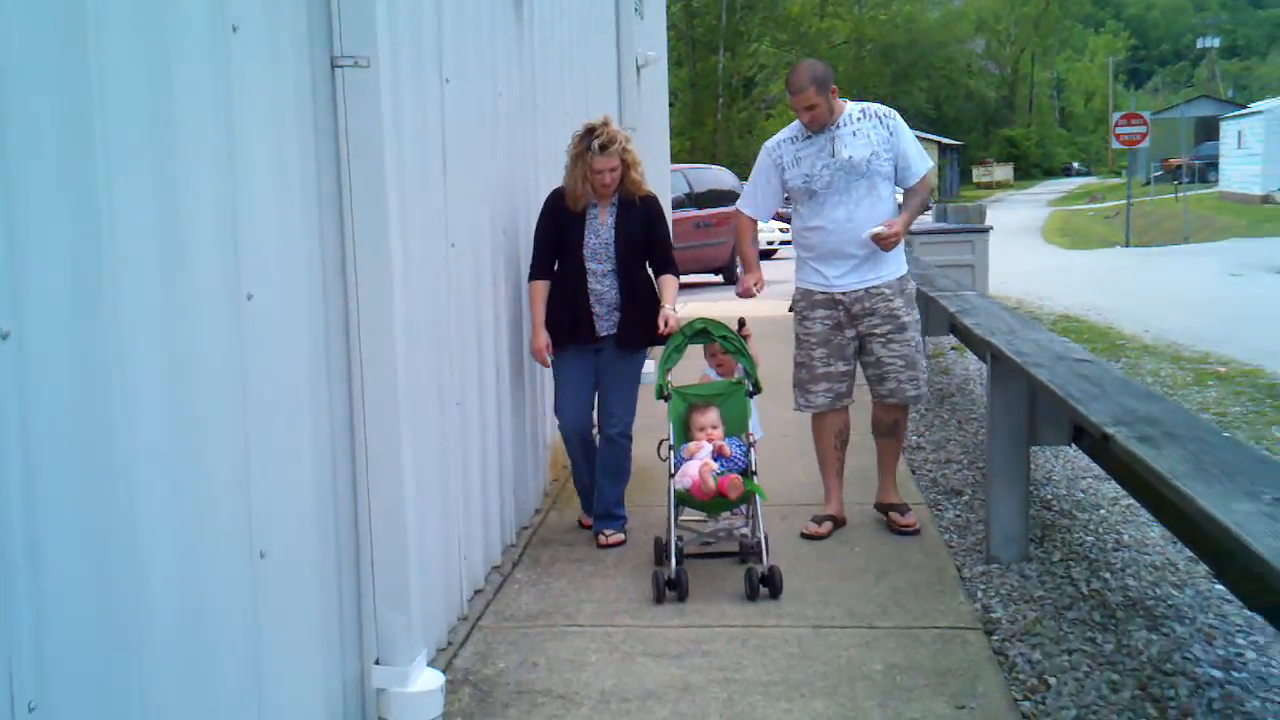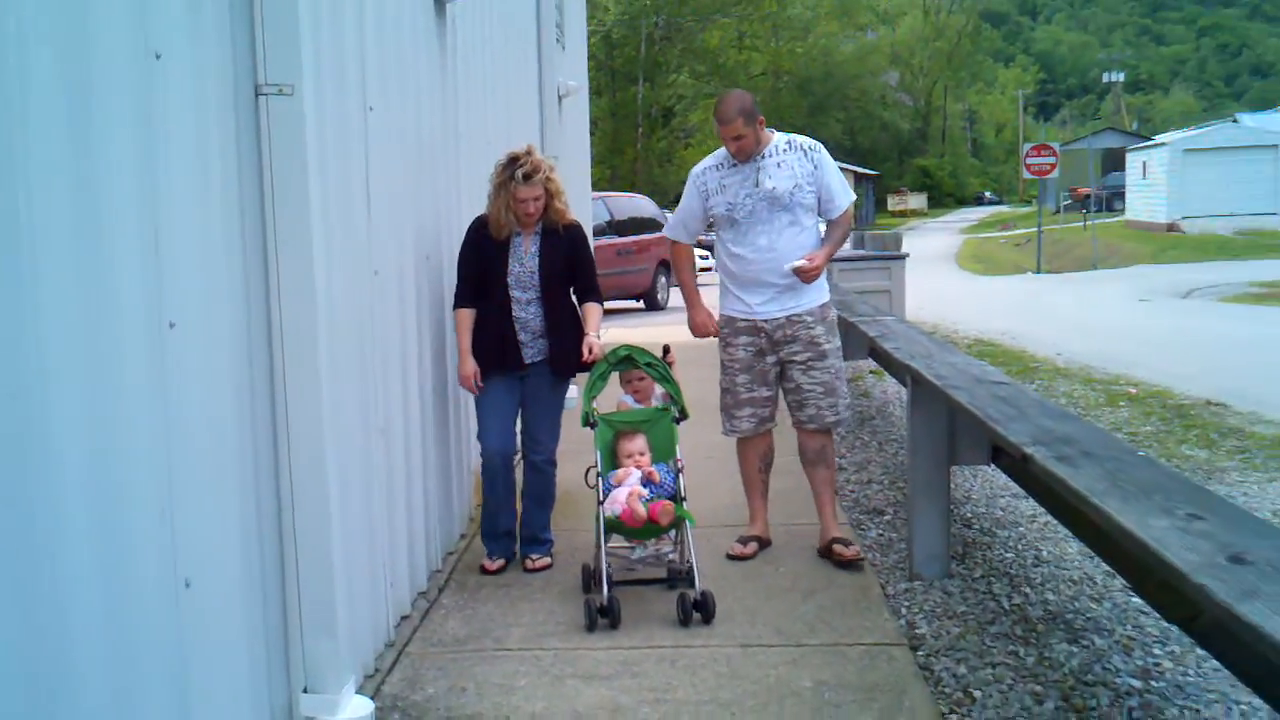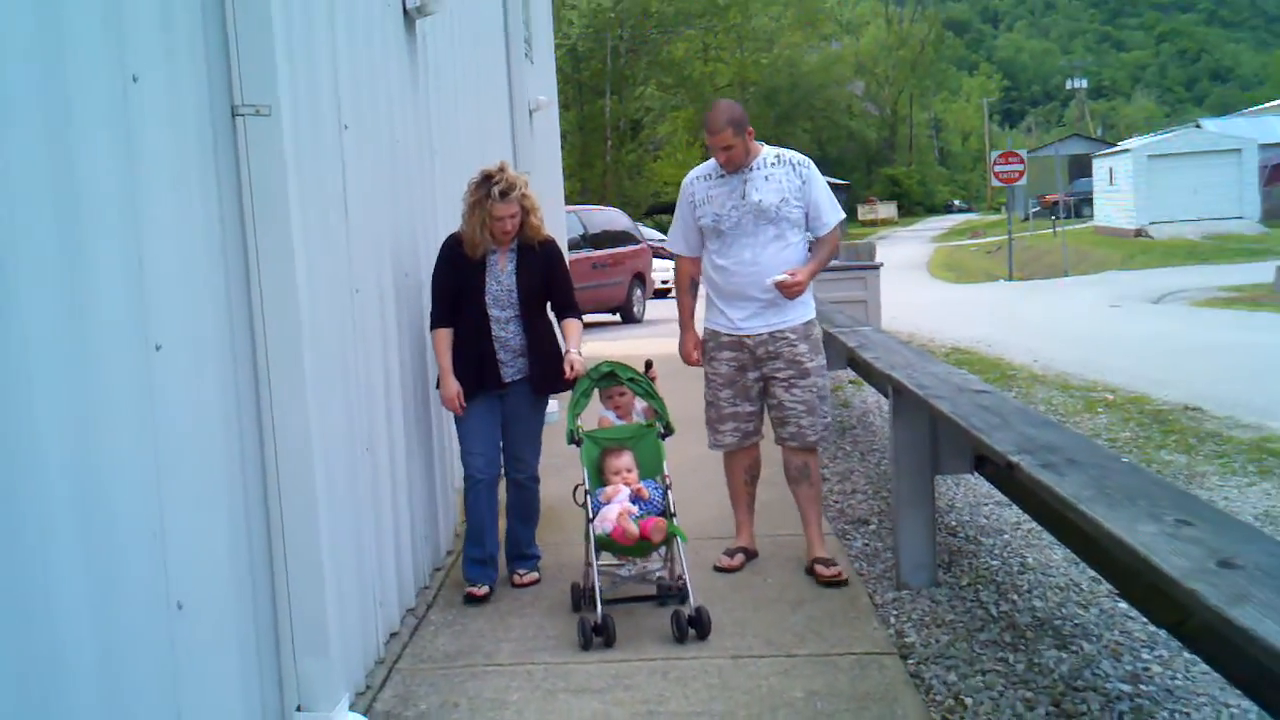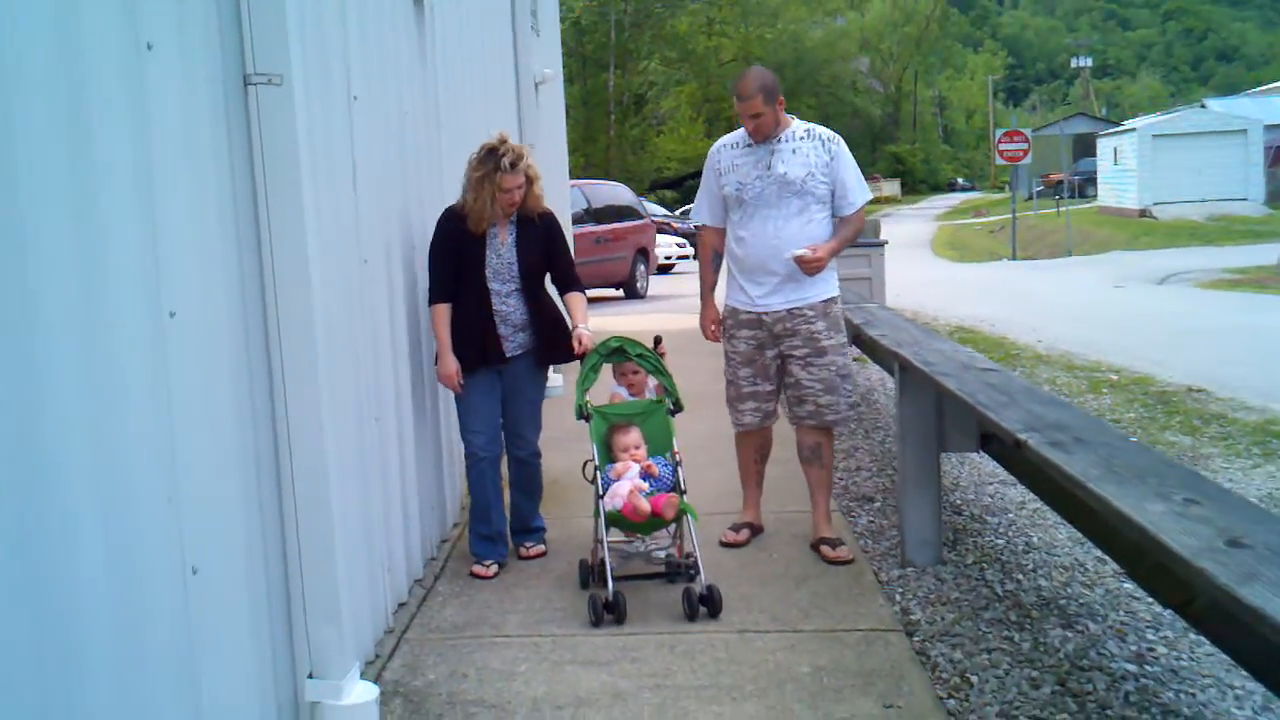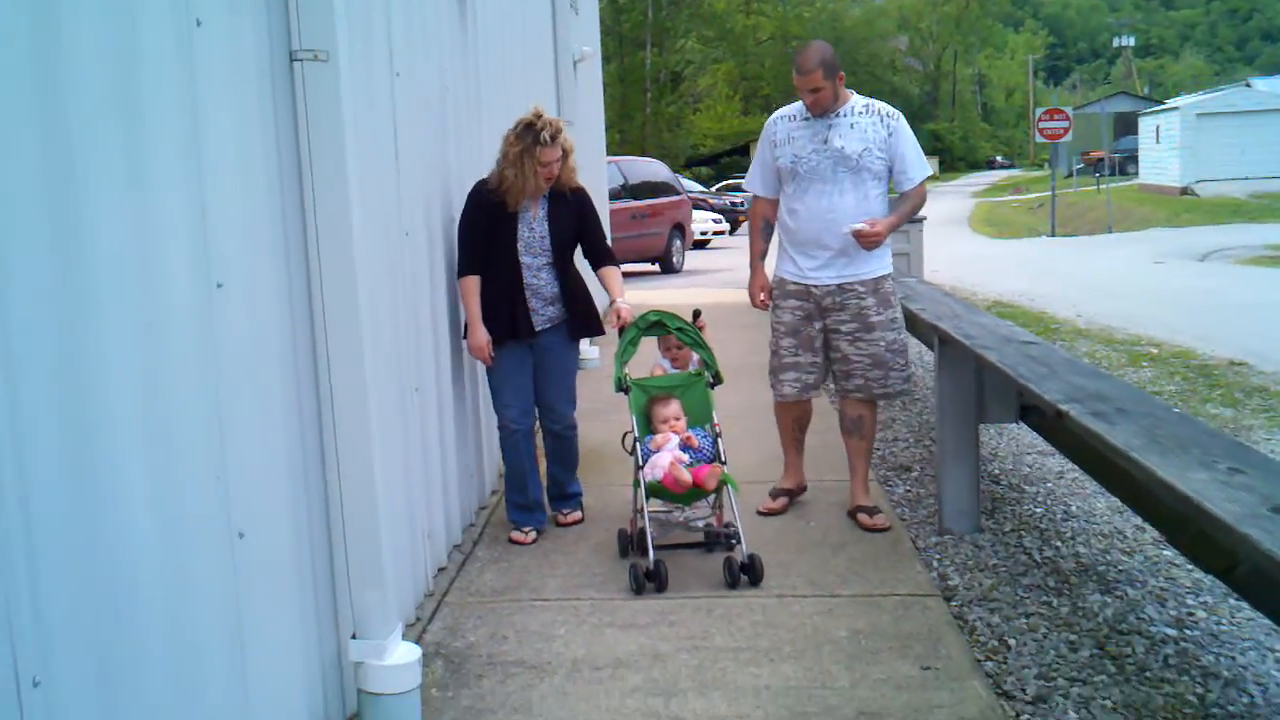
dt=0.2s
person 1, frame 1
left shoulder: (882, 122)
right shoulder: (778, 148)
left elbow: (921, 182)
right elbow: (747, 214)
left wrist: (903, 221)
right wrist: (751, 267)
left hip: (884, 284)
right hip: (818, 292)
left knee: (895, 391)
right knee: (826, 399)
left ankle: (888, 492)
right ankle: (833, 503)
person 1, frame 2
left shoulder: (808, 154)
right shoulder: (705, 174)
left elbow: (842, 215)
right elbow: (680, 241)
left wrist: (824, 254)
right wrist: (694, 304)
left hip: (806, 312)
right hip: (741, 319)
left knee: (816, 420)
right knee: (750, 424)
left ankle: (830, 529)
right ankle: (758, 525)
person 1, frame 3
left shoulder: (797, 169)
right shoulder: (695, 184)
left elbow: (830, 233)
right elbow: (688, 262)
left wrist: (809, 270)
right wrist: (686, 329)
left hip: (792, 327)
right hip: (726, 333)
left knee: (801, 437)
right knee: (737, 438)
left ankle: (816, 548)
right ankle: (744, 536)
person 1, frame 4
left shoulder: (825, 145)
right shoulder: (722, 153)
left elbow: (855, 214)
right elbow: (711, 233)
left wrist: (830, 248)
right wrist: (707, 302)
left hip: (812, 304)
right hip: (745, 308)
left knee: (816, 416)
right knee: (750, 416)
left ankle: (823, 525)
right ankle: (751, 511)
person 1, frame 5
left shoulder: (885, 120)
right shoulder: (779, 125)
left elbow: (915, 190)
right elbow: (764, 203)
left wrist: (889, 223)
right wrist: (757, 268)
left hip: (863, 280)
right hip: (794, 280)
left knee: (860, 388)
right knee: (789, 386)
left ankle: (860, 494)
right ankle: (792, 475)
person 2, frame 1
left shoulder: (644, 205)
right shoulder: (560, 204)
left elbow: (664, 264)
right elbow: (541, 268)
left wrist: (667, 305)
right wrist: (539, 327)
left hip: (626, 332)
right hip: (573, 331)
left knee: (616, 428)
right knee: (573, 422)
left ankle: (610, 517)
right ankle: (590, 500)
person 2, frame 2
left shoulder: (568, 233)
right shoulder: (483, 232)
left elbow: (588, 292)
right elbow: (466, 297)
left wrist: (591, 333)
right wrist: (466, 355)
left hip: (550, 359)
right hip: (496, 359)
left knee: (540, 454)
right knee: (495, 451)
left ankle: (536, 542)
right ankle: (497, 542)
person 2, frame 3
left shoulder: (543, 248)
right shoulder: (457, 250)
left elbow: (566, 307)
right elbow: (442, 317)
left wrist: (572, 349)
right wrist: (447, 375)
left hip: (528, 376)
right hip: (475, 379)
left knee: (523, 471)
right knee: (480, 472)
left ankle: (523, 558)
right ankle: (479, 572)
person 2, frame 4
left shoulder: (541, 221)
right shoulder: (455, 224)
left elbow: (567, 279)
right elbow: (440, 292)
left wrist: (580, 324)
right wrist: (446, 352)
left hip: (527, 351)
right hip: (475, 354)
left knee: (524, 446)
right knee: (482, 449)
left ankle: (529, 531)
right ankle: (488, 548)
person 2, frame 5
left shoulder: (572, 197)
right shoulder: (486, 198)
left elbow: (600, 253)
right elbow: (470, 265)
left wrist: (617, 298)
right wrist: (475, 325)
left hip: (558, 324)
right hip: (505, 327)
left knee: (559, 418)
right knee: (515, 423)
left ankle: (566, 497)
right ankle: (525, 514)
